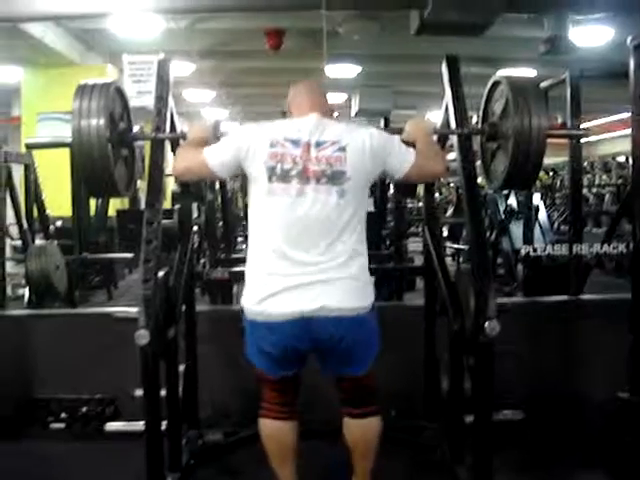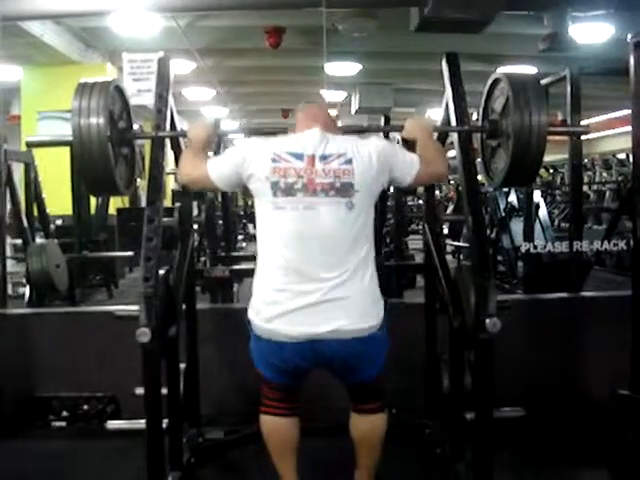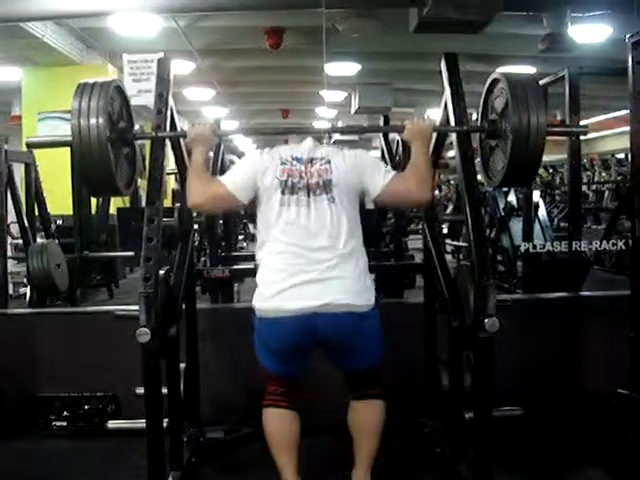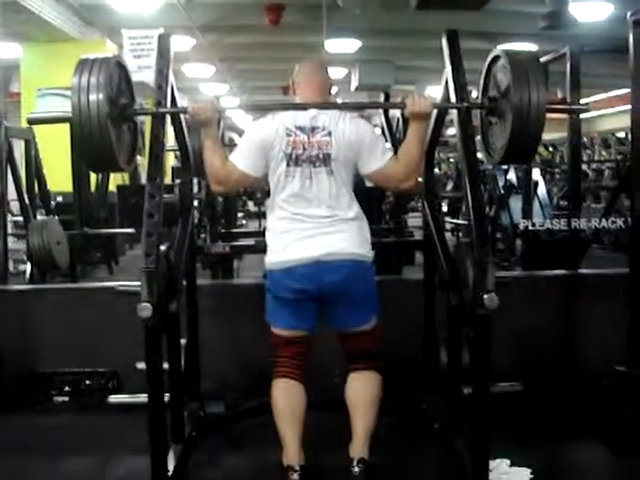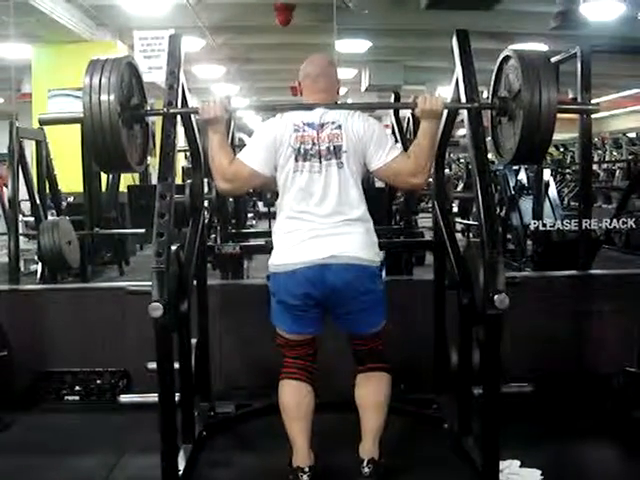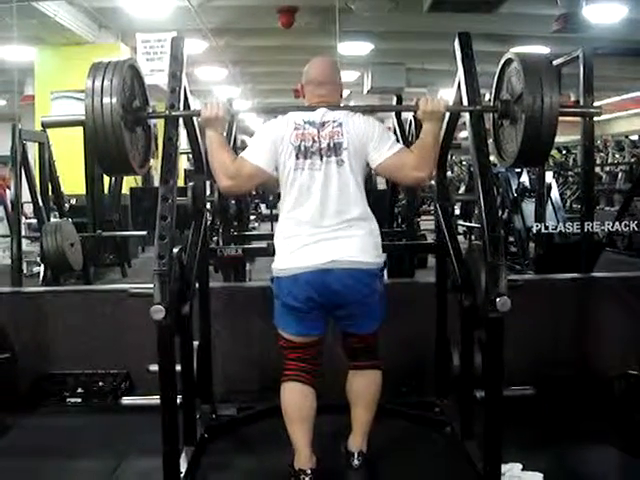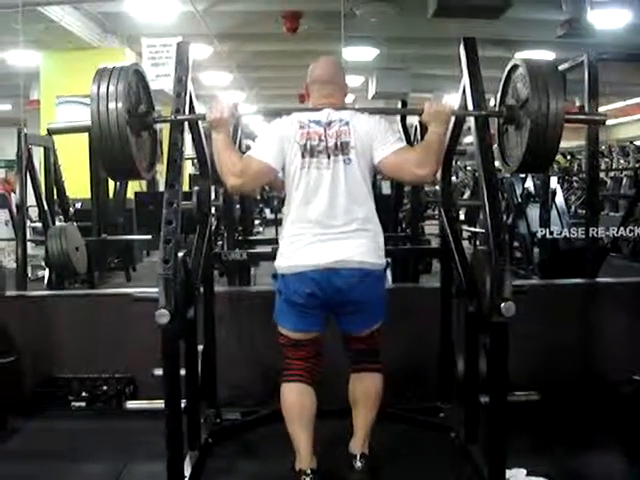
dt=0.7s
person 1, frame 1
left shoulder: (254, 137)
right shoulder: (366, 140)
left elbow: (183, 167)
right elbow: (434, 167)
left wrist: (195, 139)
right wrist: (422, 135)
left hip: (272, 308)
right hip: (346, 307)
left knee: (277, 399)
right knee: (359, 398)
person 1, frame 2
left shoulder: (257, 152)
right shoulder: (370, 152)
left elbow: (189, 174)
right elbow: (437, 169)
left wrist: (198, 140)
right wrist: (422, 134)
left hip: (278, 323)
right hip: (355, 324)
left knee: (277, 400)
right knee: (368, 400)
person 1, frame 3
left shoulder: (262, 161)
right shoulder: (353, 160)
left elbow: (200, 199)
right elbow: (419, 192)
left wrist: (200, 149)
right wrist: (419, 142)
left hip: (278, 309)
right hip: (348, 306)
left knee: (279, 392)
right knee: (366, 387)
person 1, frame 4
left shoulder: (266, 128)
right shoulder: (354, 127)
left elbow: (221, 181)
right elbow: (403, 178)
left wrist: (208, 129)
right wrist: (418, 123)
left hip: (288, 264)
right hip: (348, 261)
left knee: (288, 363)
right knee: (362, 357)
person 1, frame 5
left shoulder: (275, 129)
right shoulder: (362, 126)
left elbow: (228, 180)
right elbow: (414, 175)
left wrist: (215, 128)
right wrist: (429, 121)
left hip: (292, 266)
right hip: (354, 263)
left knee: (296, 364)
right knee: (371, 358)
person 1, frame 6
left shoulder: (278, 129)
right shoulder: (363, 127)
left elbow: (230, 180)
right elbow: (417, 171)
left wrist: (213, 130)
right wrist: (432, 123)
left hip: (296, 269)
right hip: (357, 266)
left knee: (298, 366)
right knee: (363, 355)
person 1, frame 7
left shoulder: (283, 129)
right shoulder: (369, 126)
left elbow: (237, 178)
right elbow: (421, 170)
left wrist: (220, 132)
right wrist: (437, 126)
left hip: (299, 269)
right hip: (360, 266)
left knee: (298, 366)
right knee: (365, 358)
